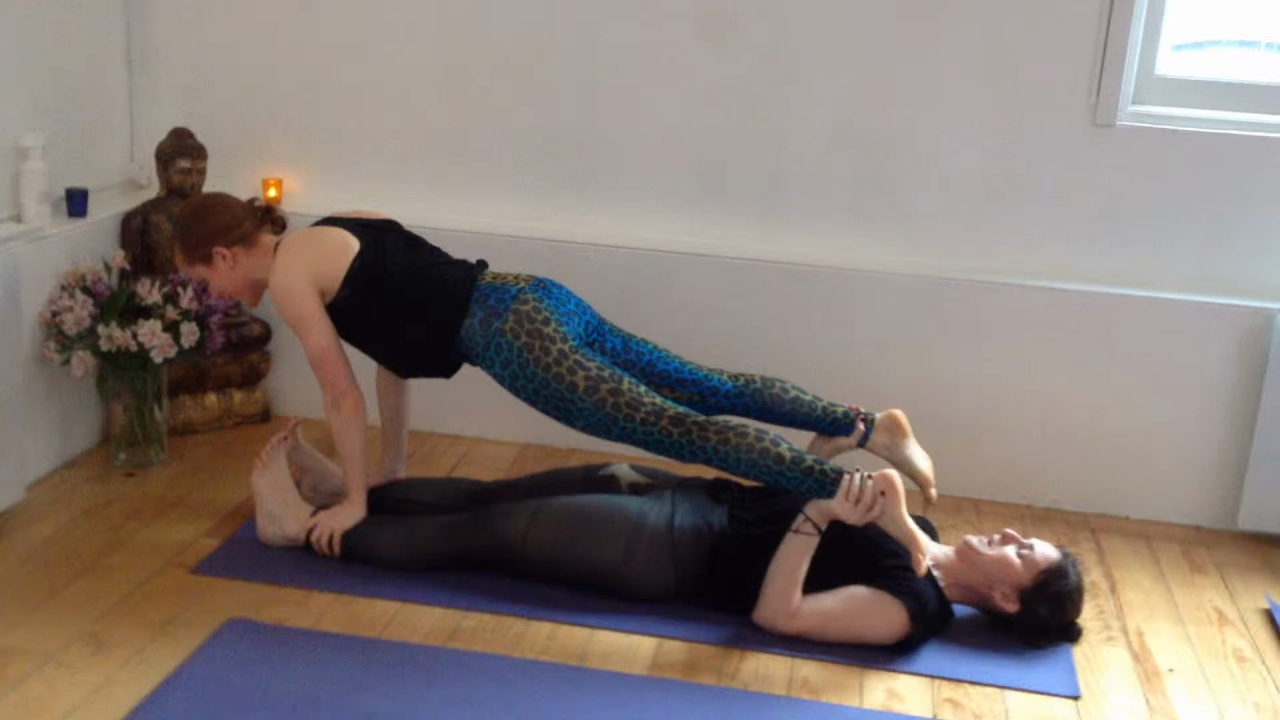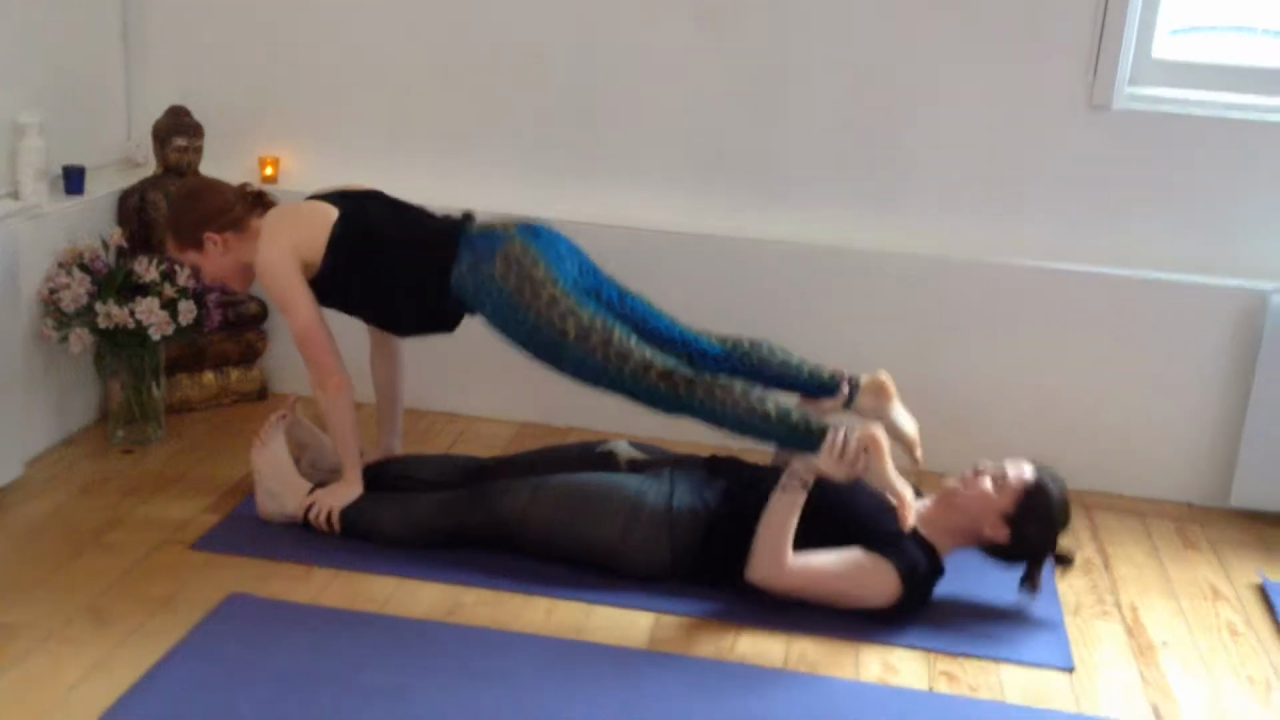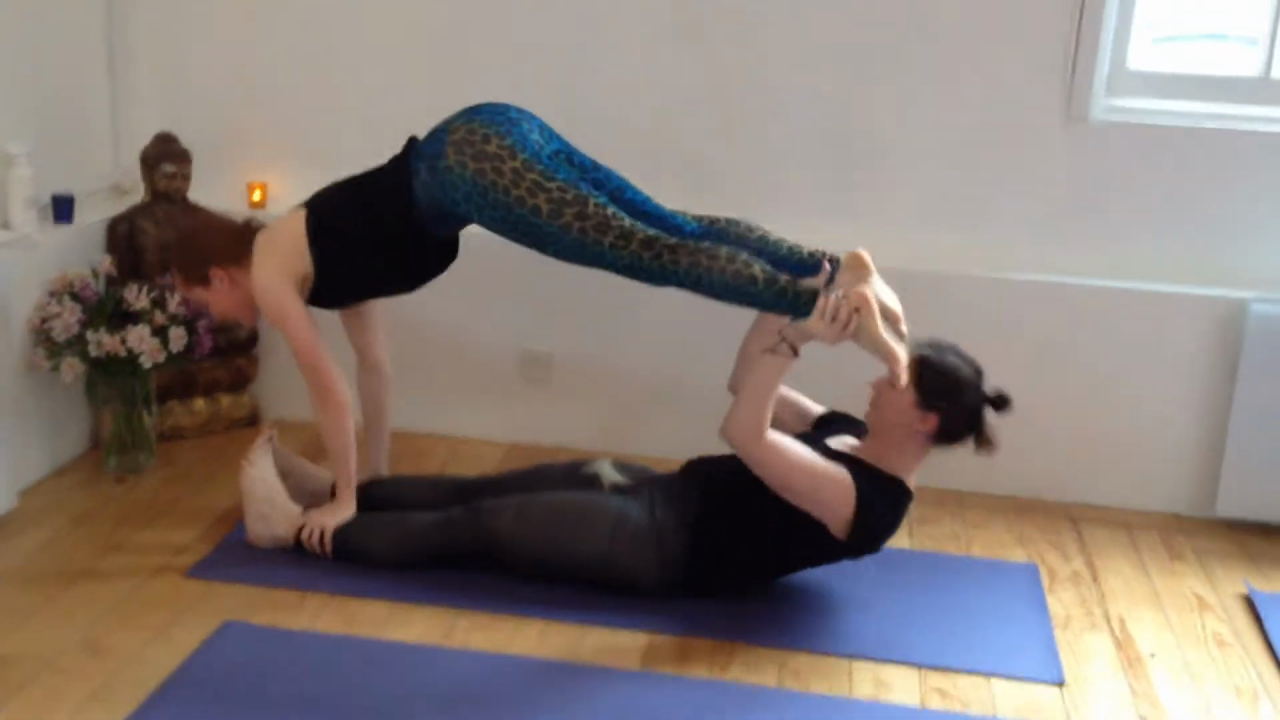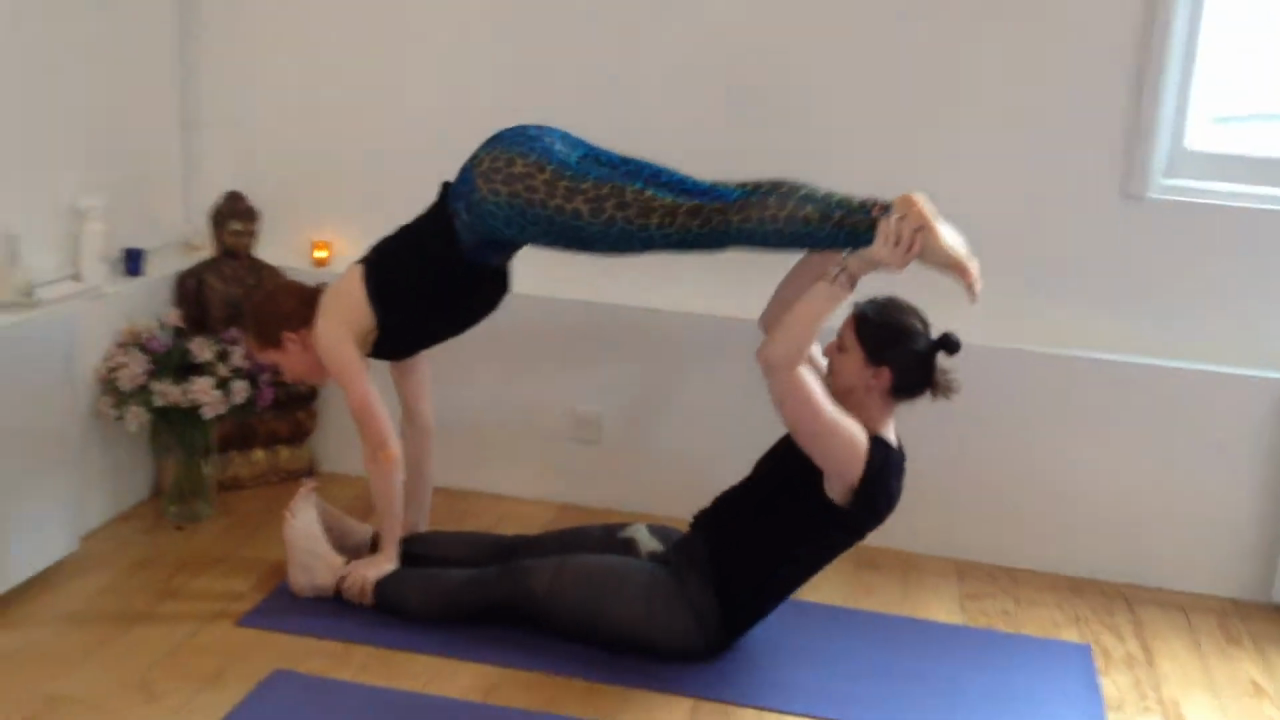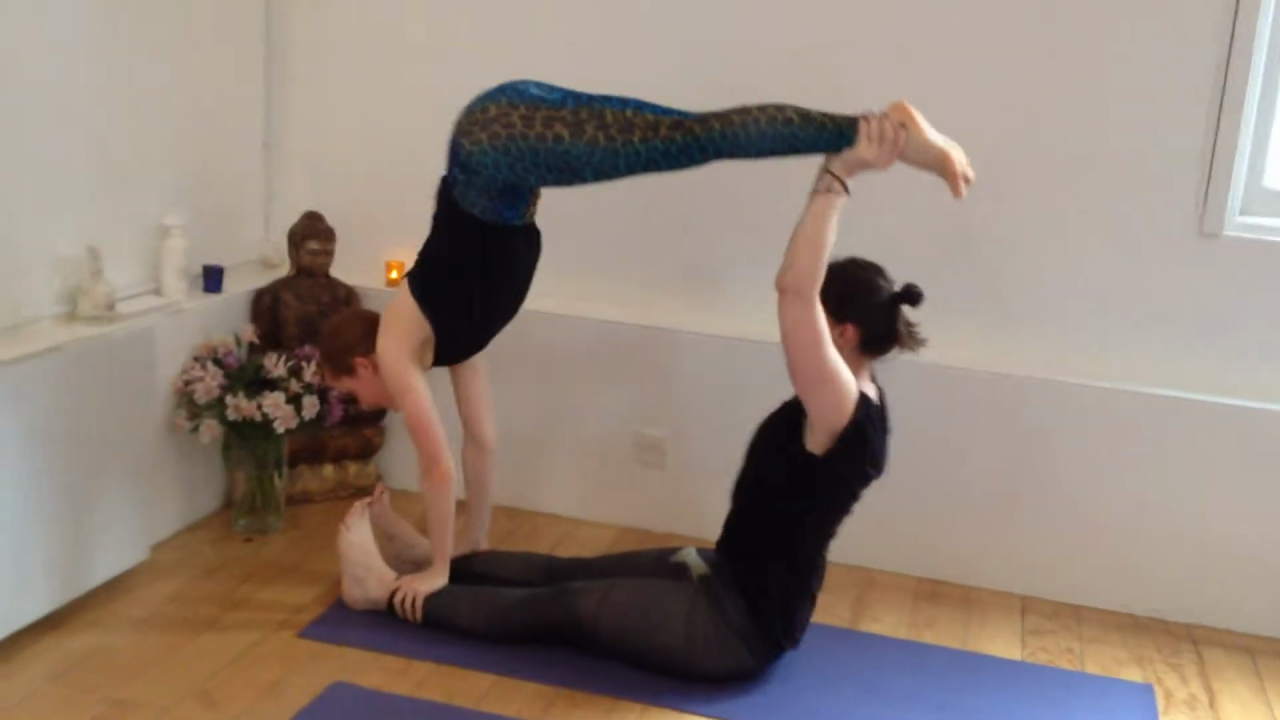
dt=0.4s
person 1, frame 1
left shoulder: (912, 605)
right shoulder: (919, 536)
left elbow: (775, 611)
left wrist: (821, 512)
left hip: (677, 554)
right hip: (698, 501)
left knee: (487, 531)
right knee: (491, 496)
left ankle: (312, 527)
right ankle: (344, 491)
person 1, frame 2
left shoulder: (905, 569)
right shoulder: (907, 501)
left elbow: (765, 568)
left wrist: (808, 469)
left hip: (672, 532)
right hip: (693, 480)
left knee: (484, 510)
right knee: (487, 473)
left ankle: (312, 507)
right ankle: (345, 469)
person 1, frame 3
left shoulder: (867, 503)
right shoulder: (854, 438)
left elbow: (743, 434)
right elbow: (745, 387)
left wrist: (795, 338)
right wrist: (782, 305)
left hip: (659, 546)
right hip: (664, 494)
left knee: (474, 528)
right knee: (470, 493)
left ankle: (303, 530)
right ankle: (330, 491)
person 1, frame 4
left shoulder: (867, 466)
right shoulder: (849, 423)
left elbow: (776, 360)
right elbow: (777, 325)
left wrist: (852, 270)
right wrist: (834, 248)
left hip: (694, 608)
right hip: (687, 555)
left knee: (514, 584)
right knee: (510, 552)
left ankle: (345, 580)
right ankle: (371, 543)
person 1, frame 5
left shoulder: (847, 416)
right shoulder: (852, 397)
left elbow: (794, 291)
right elbow: (805, 284)
left wrist: (841, 173)
right wrist: (840, 165)
left hip: (739, 627)
right hip: (730, 579)
left knee: (565, 607)
right knee: (563, 575)
left ankle: (397, 594)
right ankle: (428, 563)
person 2, frame 1
left shoulder: (287, 275)
right shoulder: (328, 237)
left elbow: (342, 395)
right elbow: (391, 351)
left wrist: (355, 500)
right wrist: (391, 473)
left hip: (510, 336)
right hip: (533, 302)
left knee: (673, 426)
right knee: (703, 391)
right ankle: (868, 427)
person 2, frame 2
left shoulder: (271, 250)
right shoulder: (314, 218)
left elbow: (328, 373)
right elbow: (385, 335)
left wrist: (352, 477)
right wrist: (388, 449)
left hip: (504, 277)
right hip: (525, 249)
left knee: (669, 381)
right knee: (695, 352)
right ankle: (854, 389)
person 2, frame 3
left shoulder: (267, 276)
right shoulder: (310, 250)
left elbow: (331, 395)
right elbow: (375, 365)
left wrist: (344, 499)
right wrist: (375, 471)
left hip: (471, 161)
right hip: (493, 134)
left knee: (653, 252)
right knee: (676, 232)
right ankle: (837, 270)
person 2, frame 4
left shoulder: (331, 331)
right shoulder: (371, 309)
left elbow: (385, 451)
right elbow: (421, 424)
left wrist: (387, 553)
right wrist: (415, 529)
left hip: (509, 183)
right hip: (527, 157)
left knee: (701, 219)
right knee: (718, 205)
left ankle: (889, 225)
right ankle: (890, 212)
person 2, frame 5
left shoulder: (396, 349)
right shoulder: (439, 328)
left elbow: (438, 467)
right elbow: (481, 440)
left wrist: (439, 569)
right wrist: (474, 546)
left knee: (693, 137)
right knee: (696, 138)
